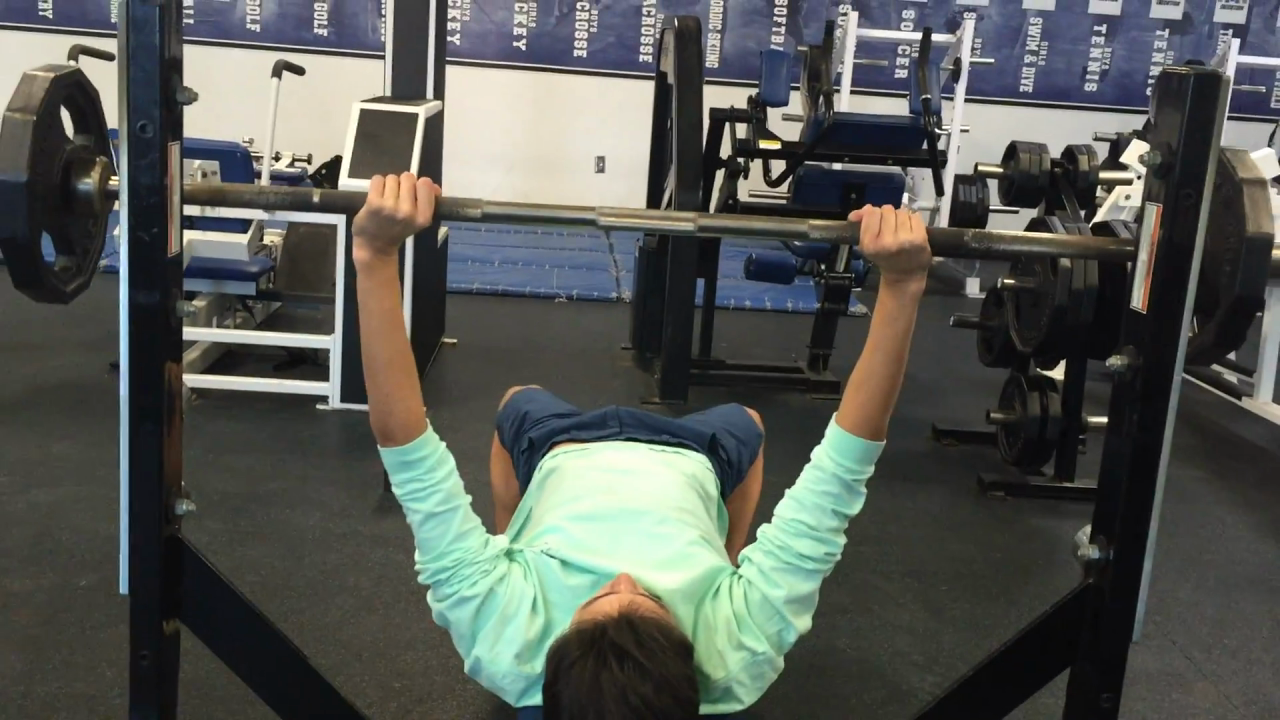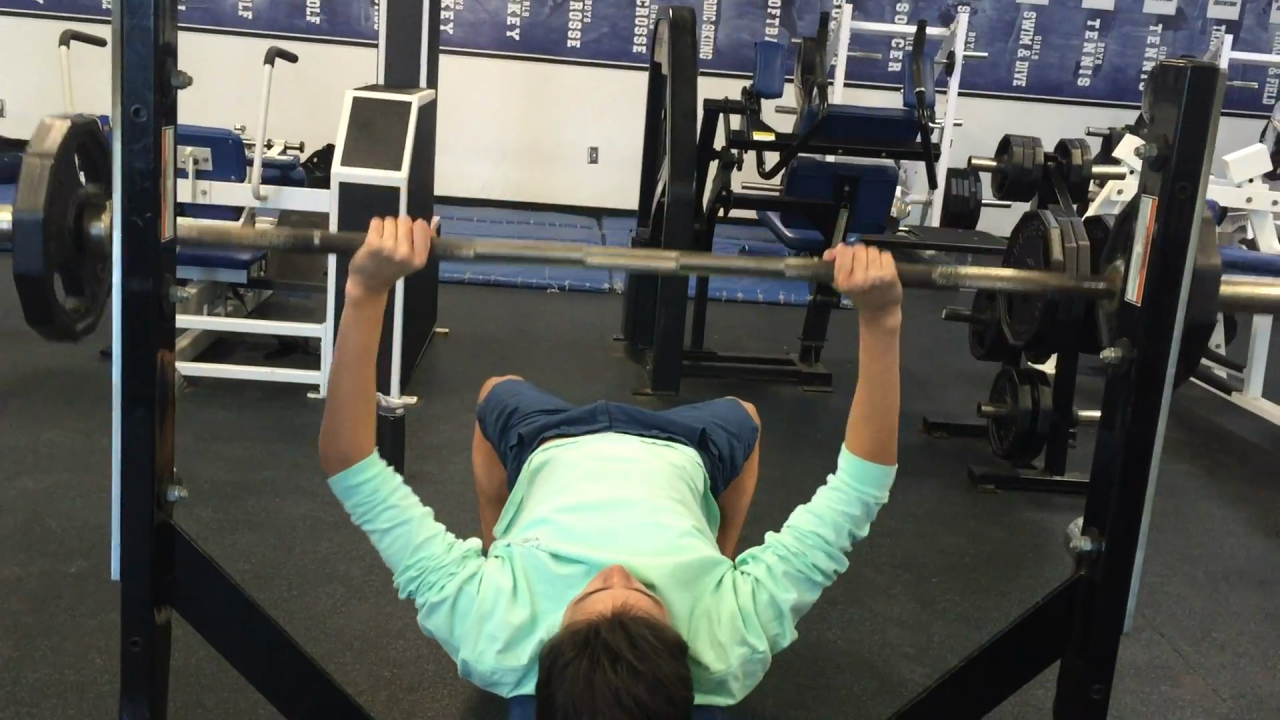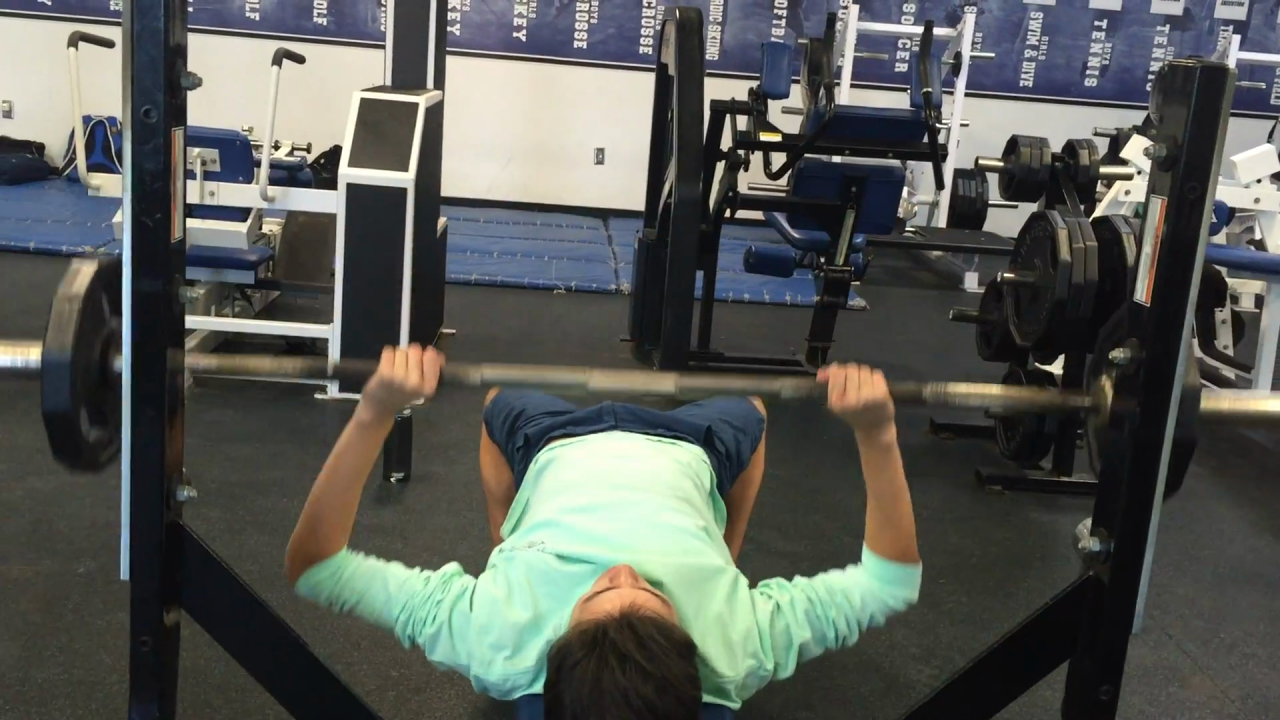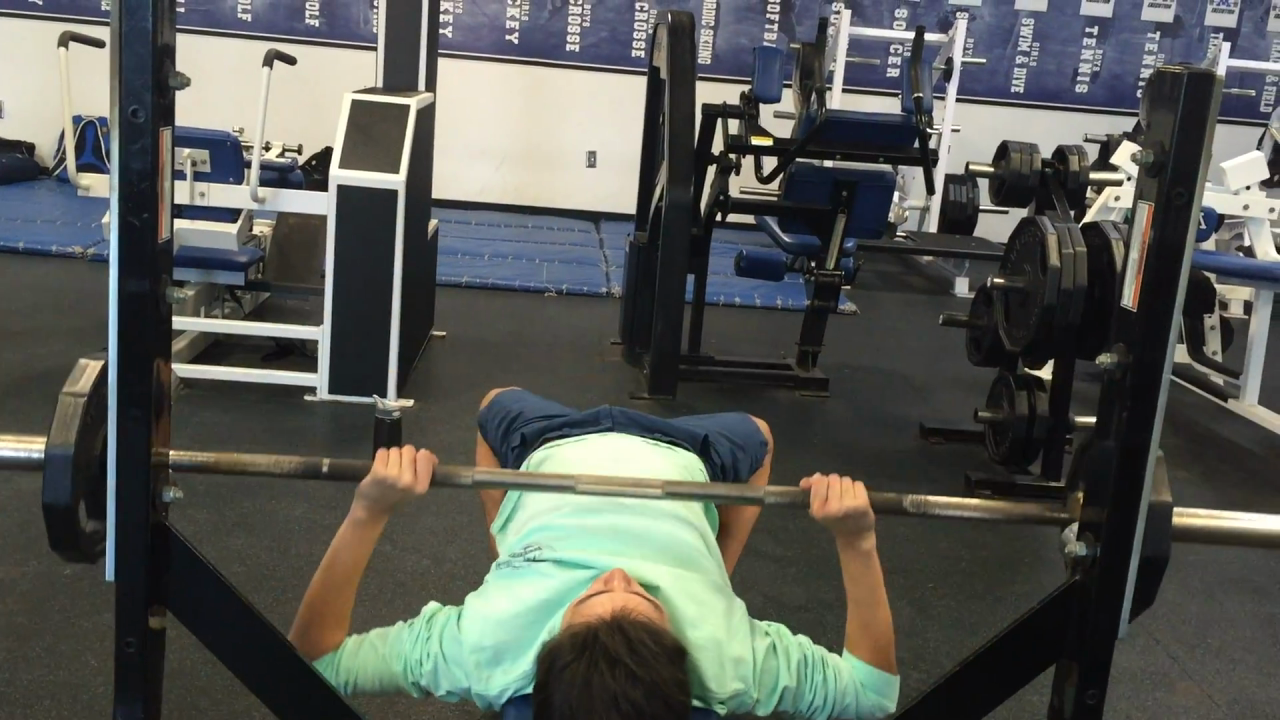
dt=0.4s
person 1, frame 1
left shoulder: (506, 644)
right shoulder: (737, 648)
left elbow: (407, 452)
right elbow: (844, 467)
left wrist: (375, 257)
right wrist: (900, 285)
left knee: (521, 404)
right knee: (743, 423)
person 1, frame 2
left shoulder: (495, 638)
right shoulder: (730, 641)
left elbow: (351, 472)
right elbow: (863, 485)
left wrist: (366, 293)
right wrist: (880, 320)
left knee: (501, 394)
right knee: (739, 416)
person 1, frame 3
left shoulder: (497, 643)
right shoulder: (736, 647)
left elbow: (312, 571)
right elbow: (894, 585)
left wrist: (375, 414)
right wrist: (876, 437)
left knee: (506, 396)
right knee: (745, 411)
person 1, frame 4
left shoulder: (485, 649)
right shoulder: (730, 662)
left elbow: (317, 663)
left wrist: (368, 514)
right wrist: (856, 542)
left knee: (501, 405)
right knee: (753, 434)
